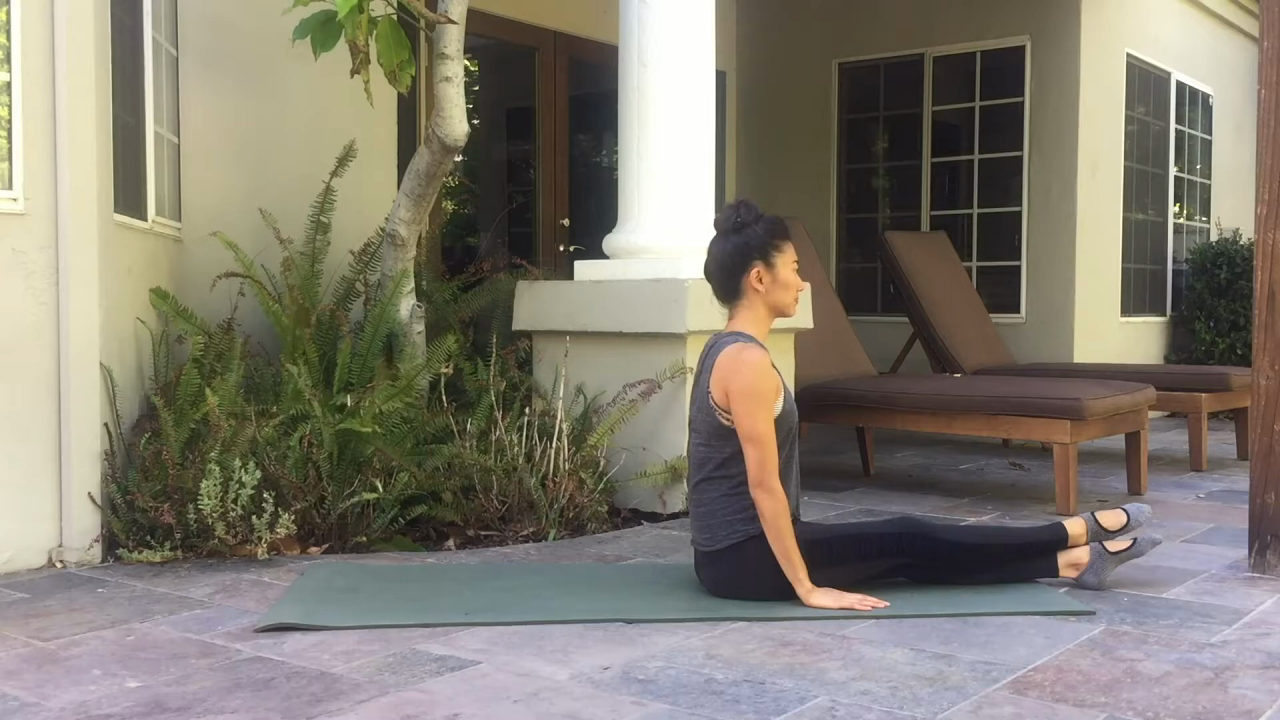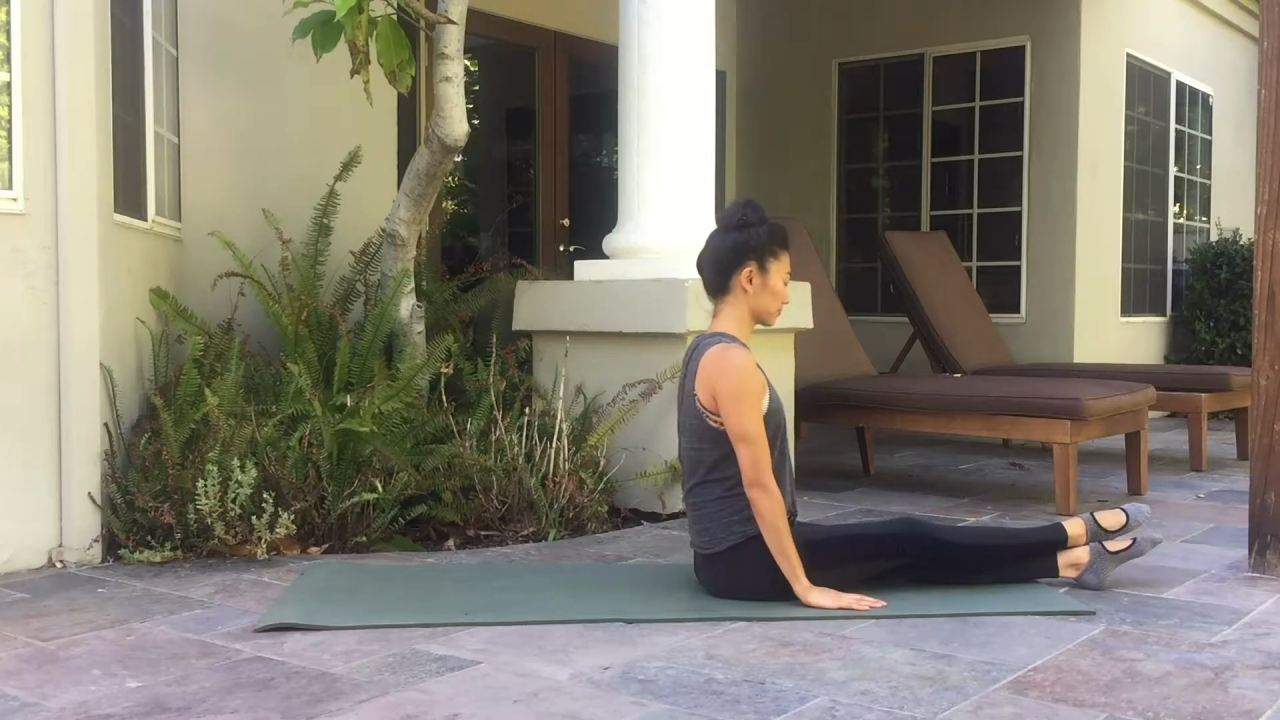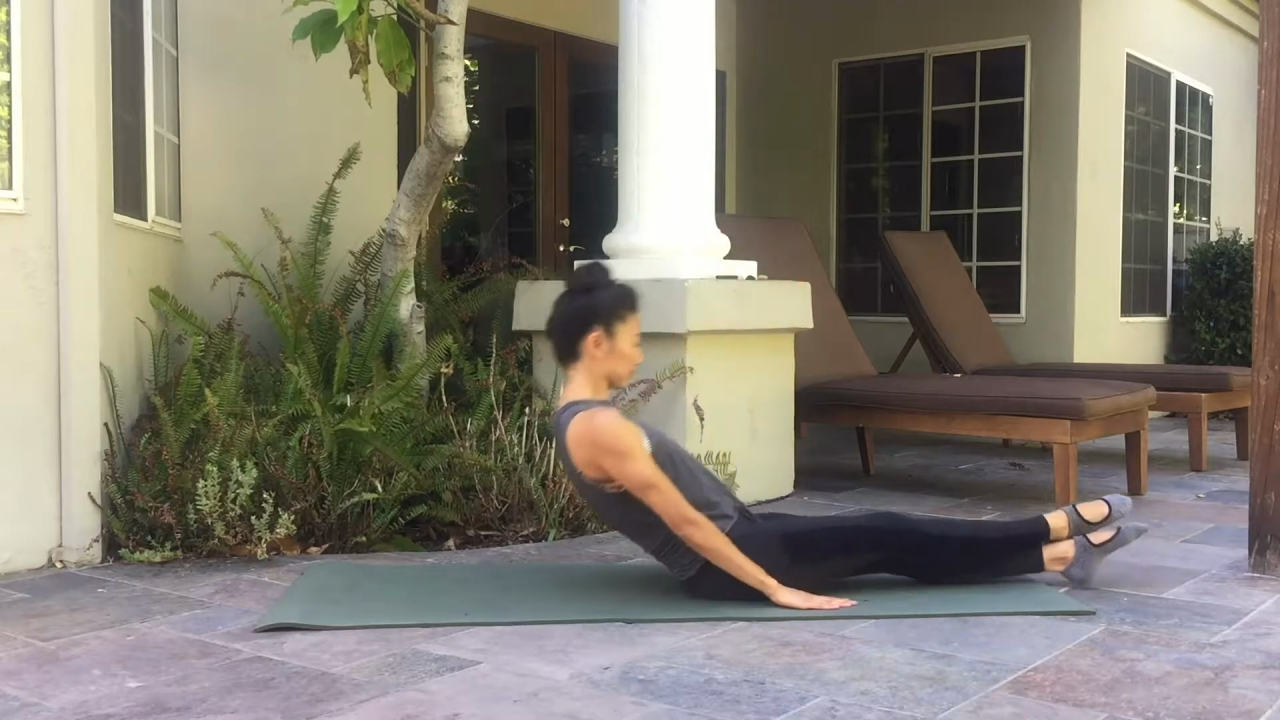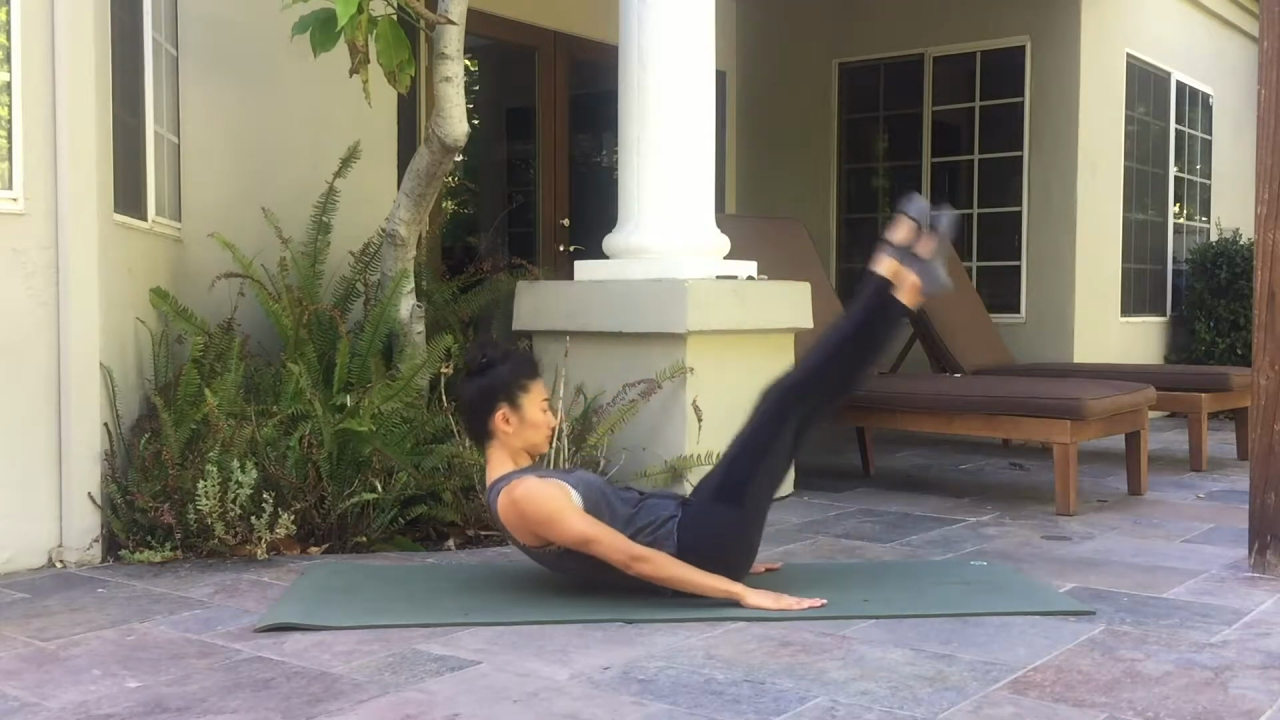
dt=0.5s
person 1, frame 1
left shoulder: (726, 349)
right shoulder: (748, 360)
right elbow: (763, 485)
right wrist: (805, 588)
left hip: (735, 551)
right hip: (745, 560)
left knee: (905, 547)
right knee: (909, 540)
left ankle: (1071, 561)
right ankle: (1082, 532)
person 1, frame 2
left shoulder: (709, 350)
right shoulder: (732, 361)
right elbow: (759, 484)
left wrist: (800, 570)
right wrist: (804, 586)
left hip: (734, 552)
right hip: (746, 561)
left knee: (905, 549)
right knee: (909, 539)
left ankle: (1069, 560)
right ankle: (1079, 533)
person 1, frame 3
left shoulder: (586, 416)
right shoulder: (595, 427)
right elbow: (684, 520)
right wrist: (775, 587)
left hip: (734, 538)
right hip: (723, 570)
left knee: (887, 542)
right knee: (890, 534)
left ankle: (1057, 549)
right ankle: (1063, 530)
person 1, frame 4
left shoulder: (523, 487)
right shoulder: (523, 499)
right elbow: (631, 559)
right wrist: (742, 593)
left hip: (677, 522)
right hip: (697, 545)
left knee: (791, 407)
right knee: (784, 404)
right ankle: (895, 275)
